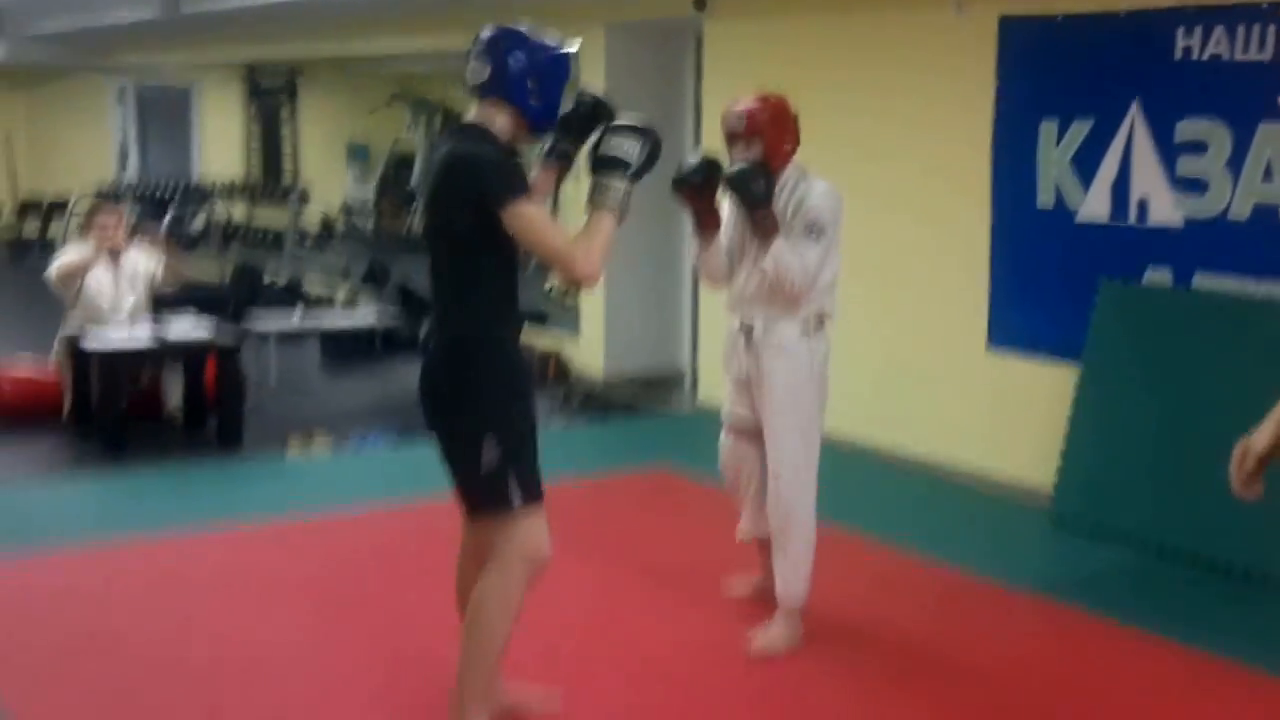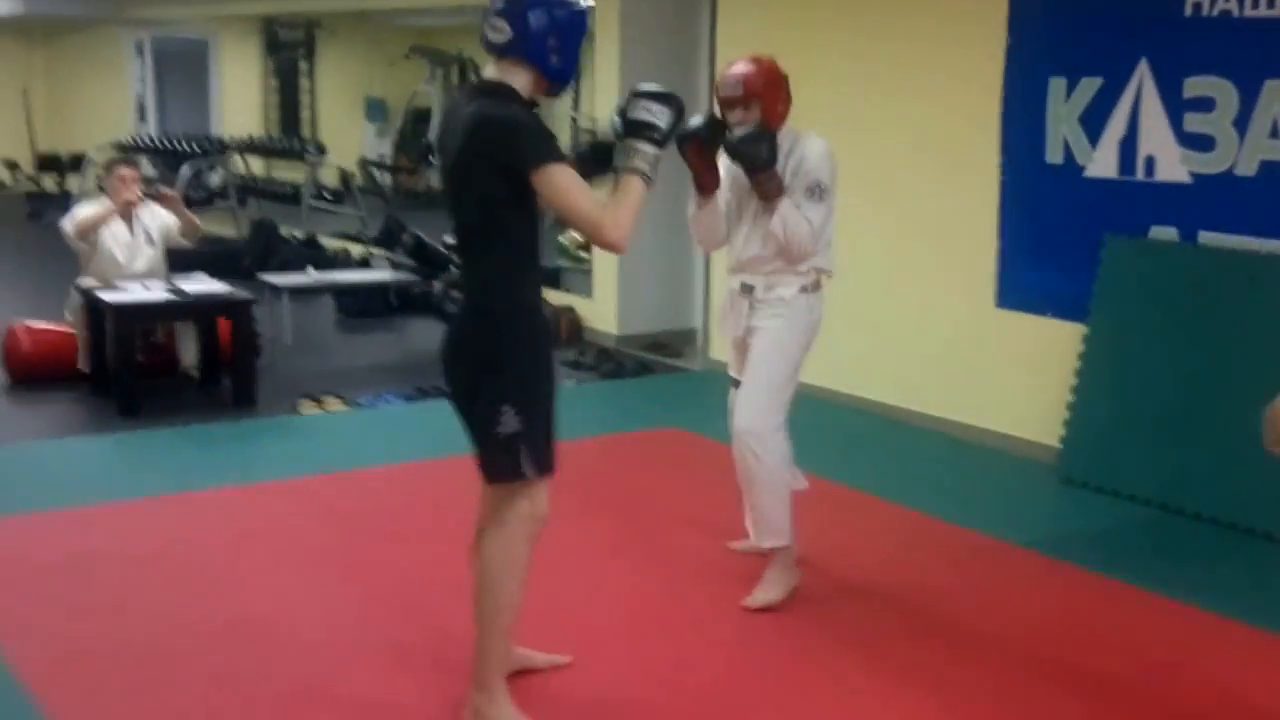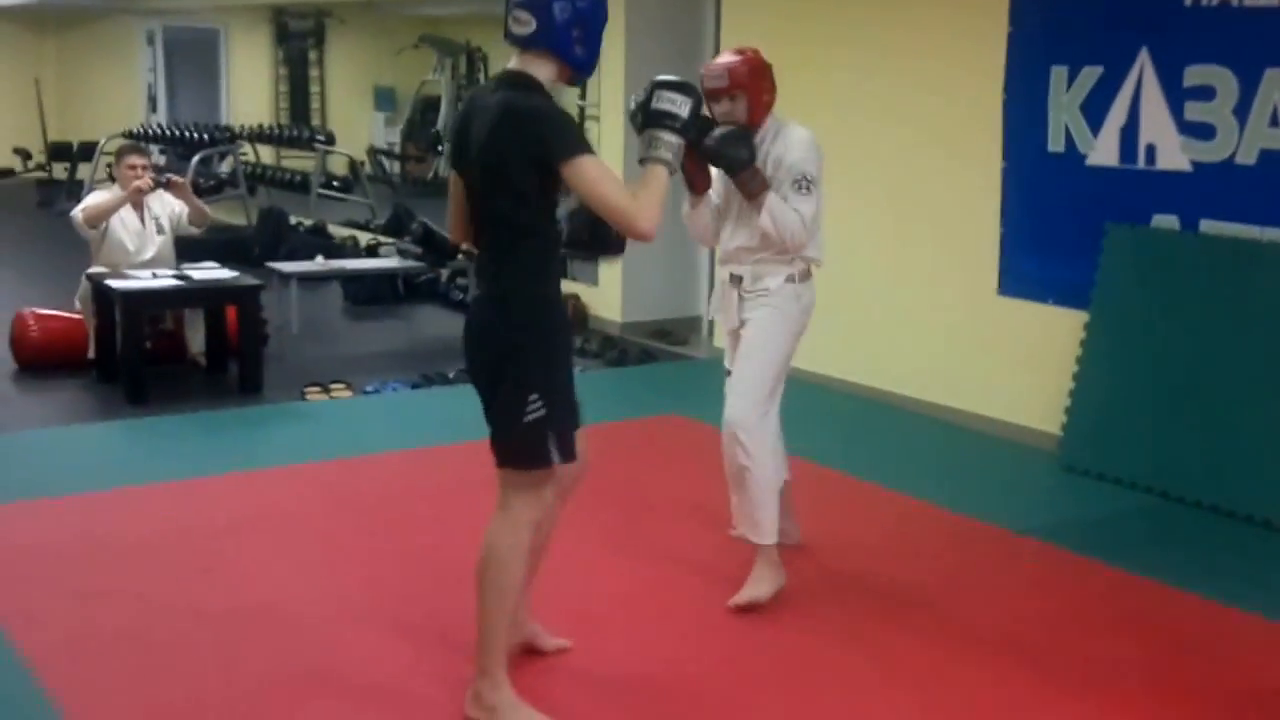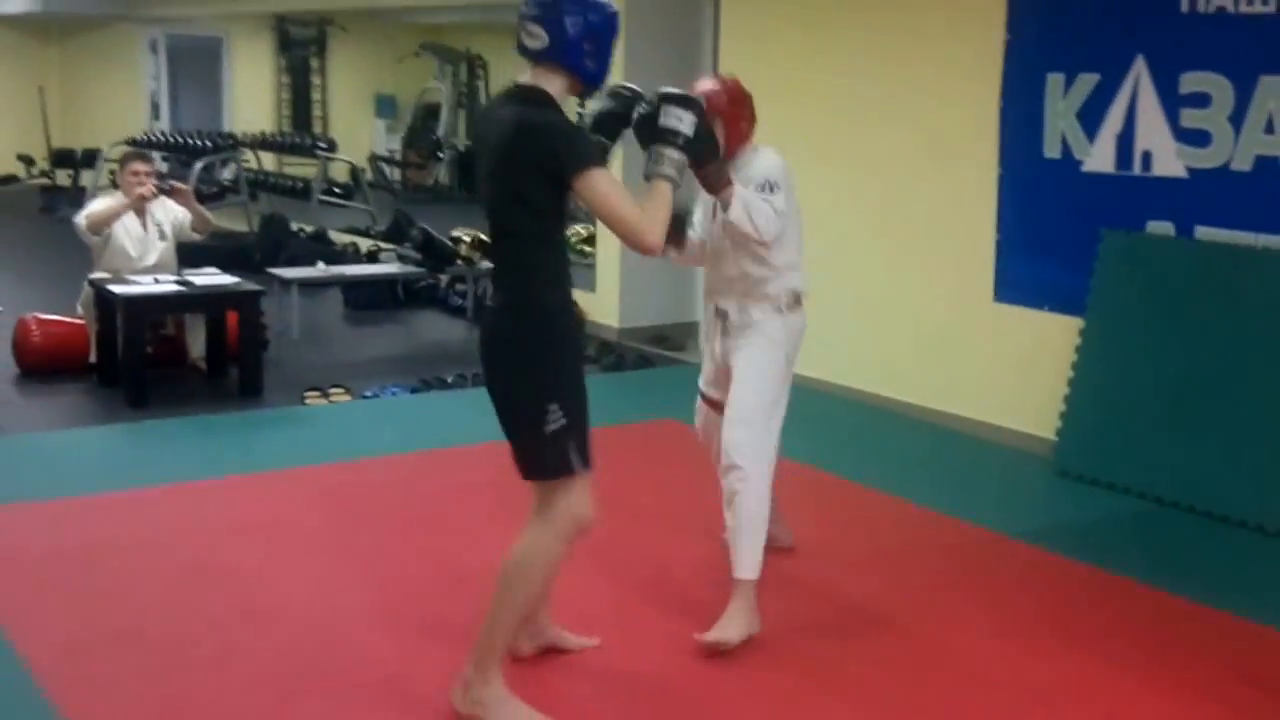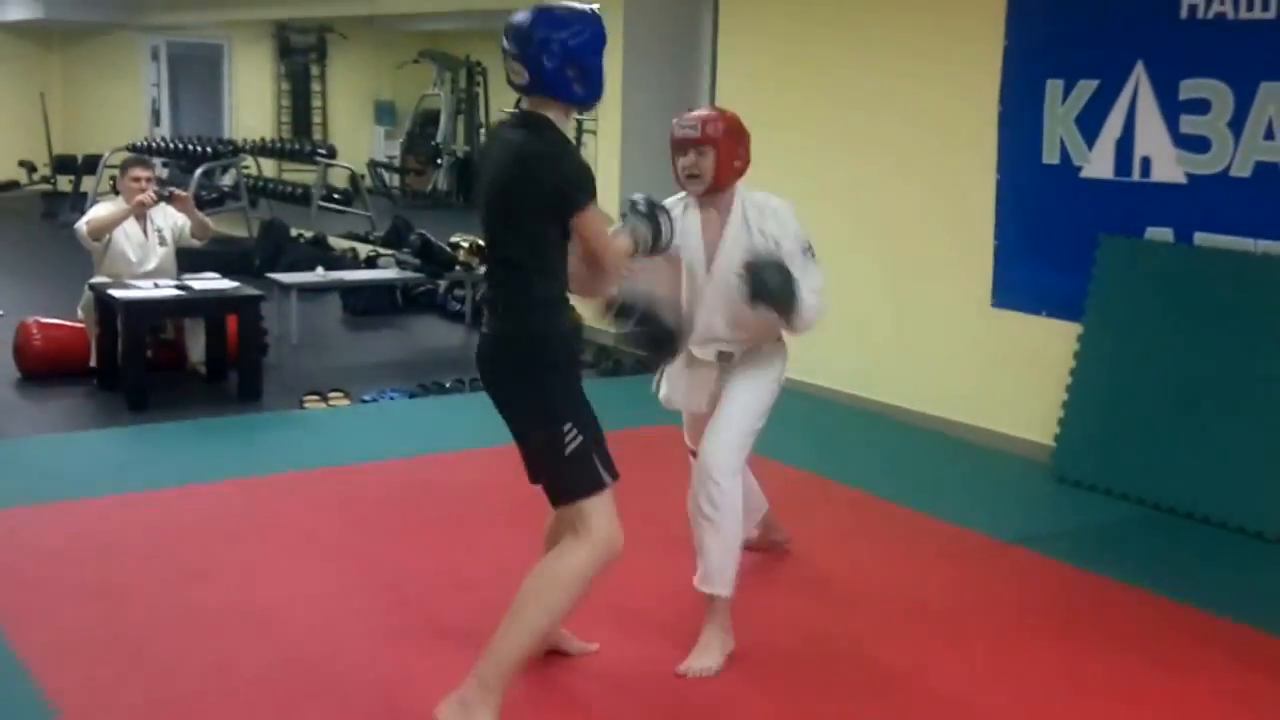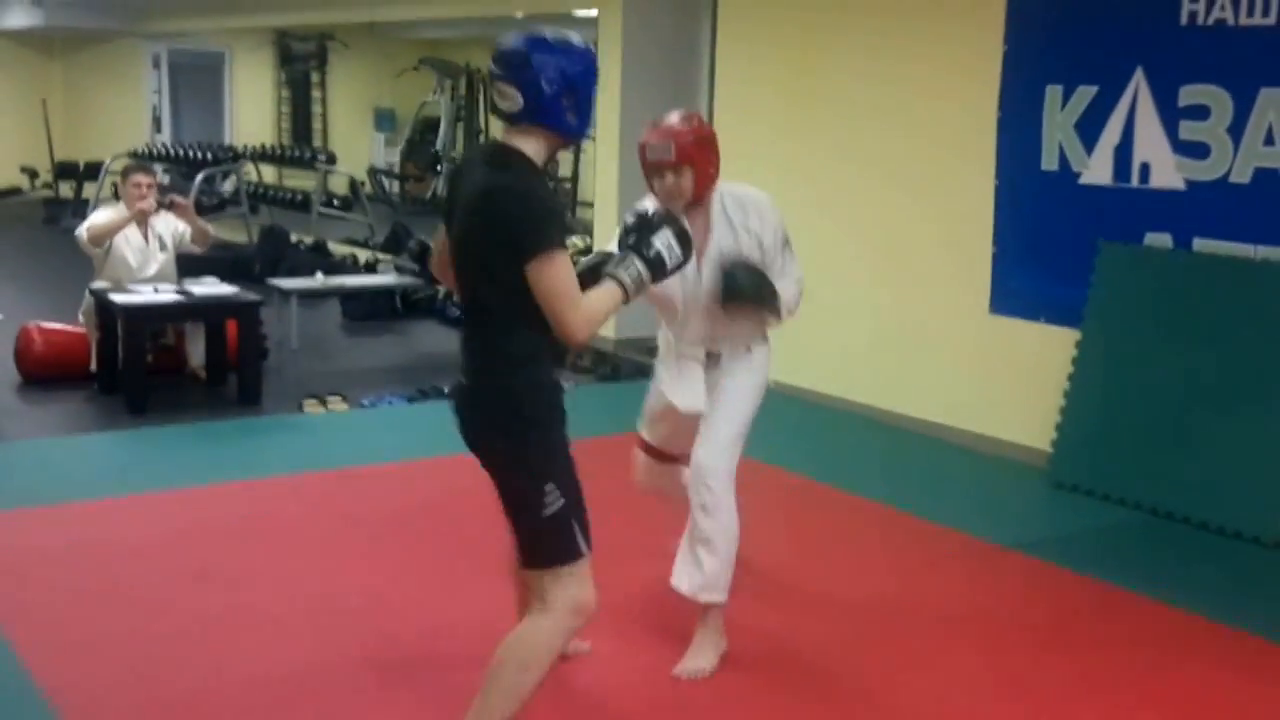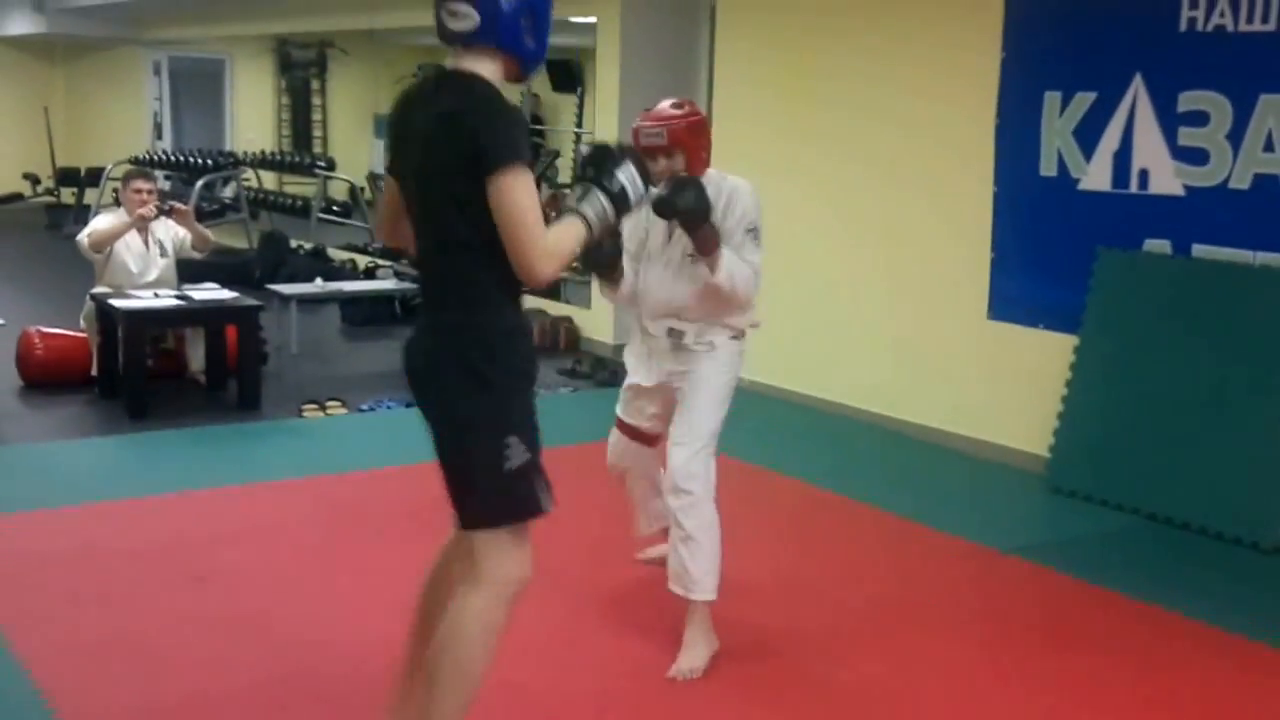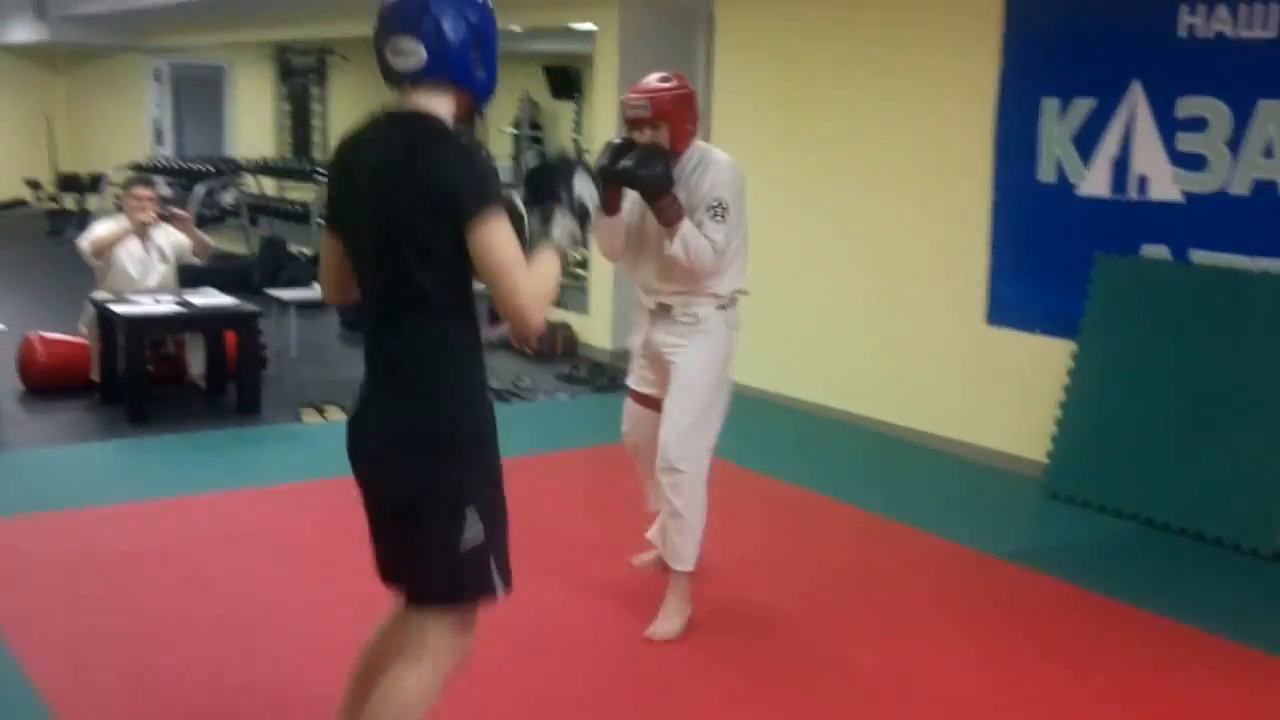
dt=0.2s
person 1, frame 1
left shoulder: (461, 151)
right shoulder: (483, 162)
left elbow: (513, 223)
right elbow: (578, 265)
left wrist: (565, 147)
right wrist: (613, 182)
left hip: (476, 366)
right hip: (474, 373)
left knee: (488, 539)
right knee: (524, 550)
person 1, frame 2
left shoulder: (468, 112)
right shoulder: (513, 124)
right elbow: (610, 232)
left wrist: (572, 168)
right wrist: (641, 149)
left hip: (490, 326)
right hip: (503, 334)
left knee: (506, 503)
right knee: (519, 514)
left ankle: (499, 649)
person 1, frame 3
left shoulder: (480, 106)
right shoulder: (540, 117)
left elbow: (461, 226)
right elbow: (639, 221)
right wrist: (664, 140)
left hip: (504, 314)
right hip: (523, 323)
left knee: (560, 474)
right knee: (524, 502)
left ankle: (514, 622)
person 1, frame 4
left shoulder: (500, 116)
right shoulder: (550, 130)
right elbow: (646, 235)
left wrist: (602, 131)
right wrist: (670, 152)
left hip: (520, 322)
right hip: (535, 330)
left knee: (564, 487)
right knee: (566, 509)
left ankle: (530, 625)
person 1, frame 5
left shoulder: (507, 141)
right shoulder: (555, 158)
right elbow: (604, 261)
right wrist: (642, 231)
left hip: (514, 342)
right hip: (535, 354)
left knee: (576, 491)
right knee: (596, 537)
left ankle: (538, 625)
person 1, frame 6
left shoulder: (473, 171)
right shoulder: (529, 198)
left elbow: (443, 268)
right elbow: (573, 325)
right wrist: (638, 264)
left hip: (488, 389)
right hip: (515, 401)
left knee: (556, 503)
right knee: (569, 598)
left ankle: (537, 640)
person 1, frame 7
left shoulder: (416, 106)
right shoulder: (496, 118)
left elbow: (392, 229)
right elbow: (538, 262)
right wrist: (600, 200)
left hip: (438, 346)
right hip: (483, 356)
left knee: (476, 535)
right knee: (500, 568)
person 1, frame 8
left shoulder: (355, 154)
right shoulder: (457, 159)
left elbow: (337, 286)
right elbow: (526, 311)
right wrist: (560, 235)
left hip: (383, 417)
right hip: (443, 422)
left knee: (424, 607)
right knee: (439, 638)
person 2, frame 1
left shoulder: (815, 195)
right shoulder: (742, 194)
left elbow: (798, 281)
right elbow: (717, 274)
left wrist: (761, 218)
right wrist: (705, 215)
left hip: (792, 346)
right hip: (747, 340)
left knee: (790, 476)
right knee: (741, 460)
left ankle: (790, 612)
right ankle: (770, 572)
person 2, frame 2
left shoulder: (810, 154)
right shoulder: (734, 156)
left elbow: (803, 241)
right elbow: (710, 237)
left wrist: (767, 179)
right wrist: (705, 174)
left hip: (787, 302)
right hip: (745, 300)
left knee: (755, 427)
right knee: (751, 422)
left ankle: (782, 561)
right ankle: (773, 532)
person 2, frame 3
left shoulder: (795, 144)
right shoulder: (729, 145)
left elbow: (794, 233)
right elbow: (706, 233)
left wrist: (749, 177)
right wrist: (696, 174)
left hip: (778, 292)
right hip: (737, 290)
left knee: (742, 417)
right knee: (754, 411)
left ankle: (768, 559)
right ankle: (781, 518)
person 2, frame 4
left shoulder: (766, 166)
right shoulder: (714, 175)
left elbow: (762, 227)
right elbow: (698, 251)
left wrist: (713, 178)
right wrist: (673, 229)
left hip: (768, 322)
right hip: (725, 320)
left knee: (742, 445)
right knee: (713, 429)
left ankle: (744, 601)
right ankle: (771, 525)
person 2, frame 5
left shoulder: (770, 214)
right shoulder: (671, 215)
left elbow: (809, 305)
left wrist: (784, 294)
left hip: (753, 362)
right hip: (695, 362)
left knee: (717, 466)
right knee: (706, 462)
left ankle: (718, 625)
right ankle: (766, 527)
person 2, frame 6
left shoulder: (754, 207)
left elbow: (790, 287)
left wrist: (764, 295)
left hip: (740, 359)
right hip: (680, 361)
left knee: (710, 473)
right knee: (654, 467)
left ankle: (711, 624)
right ankle: (709, 515)
person 2, frame 7
left shoulder: (733, 195)
right shoulder: (641, 202)
left elbow: (743, 287)
right elbow: (625, 288)
left wrist: (701, 232)
right wrist: (605, 264)
left hip: (710, 352)
right hip: (651, 347)
left knee: (686, 473)
right knee: (627, 455)
left ankle: (700, 625)
right ankle: (676, 540)
person 2, frame 8
left shoulder: (717, 170)
right shoulder: (641, 171)
left elbow: (705, 258)
right elbow: (618, 250)
left wrist: (665, 199)
right wrist: (610, 192)
left hip: (702, 324)
right hip: (654, 319)
left knee: (682, 452)
right knee: (640, 435)
left ankle: (679, 590)
right ankle: (672, 536)
person 3, frame 1
left shoulder: (139, 256)
right shoulder: (76, 256)
left elbow: (173, 278)
right elbow: (58, 278)
left wrist: (161, 254)
right wrist: (100, 252)
right knee: (68, 341)
person 3, frame 2
left shoulder: (154, 211)
right shoulder: (91, 211)
left elbow: (193, 235)
right elbow: (74, 233)
left wrist: (179, 210)
right wrist: (117, 208)
right knee: (83, 297)
left ankle: (192, 365)
person 3, frame 3
left shoulder: (164, 200)
right shoulder: (102, 198)
left elbow: (201, 223)
right elbow: (83, 220)
left wrist: (187, 197)
right wrist: (127, 196)
left ankle: (200, 352)
person 3, frame 4
left shoulder: (166, 206)
right shoulder: (105, 205)
left elbow: (204, 229)
right elbow: (87, 226)
left wrist: (190, 204)
right wrist: (130, 203)
right knee: (95, 294)
left ankle: (201, 356)
person 3, frame 5
left shoulder: (167, 213)
right shoulder: (105, 210)
left elbow: (204, 235)
right elbow: (88, 233)
left wrist: (190, 211)
right wrist: (131, 210)
right knee: (96, 300)
left ankle: (200, 361)
person 3, frame 6
left shoulder: (167, 219)
right shoulder: (107, 216)
left elbow: (204, 241)
right elbow: (89, 239)
left wrist: (190, 218)
right wrist: (131, 217)
right knee: (96, 306)
left ankle: (200, 365)
person 3, frame 7
left shoulder: (167, 225)
right shoulder: (107, 221)
left elbow: (205, 247)
right elbow: (90, 244)
left wrist: (190, 224)
right wrist: (132, 223)
right knee: (97, 310)
left ankle: (200, 370)
person 3, frame 8
left shoulder: (168, 231)
right shoulder: (108, 228)
left elbow: (205, 253)
right elbow: (91, 251)
left wrist: (190, 230)
right wrist: (132, 229)
right knee: (98, 315)
left ankle: (199, 375)
